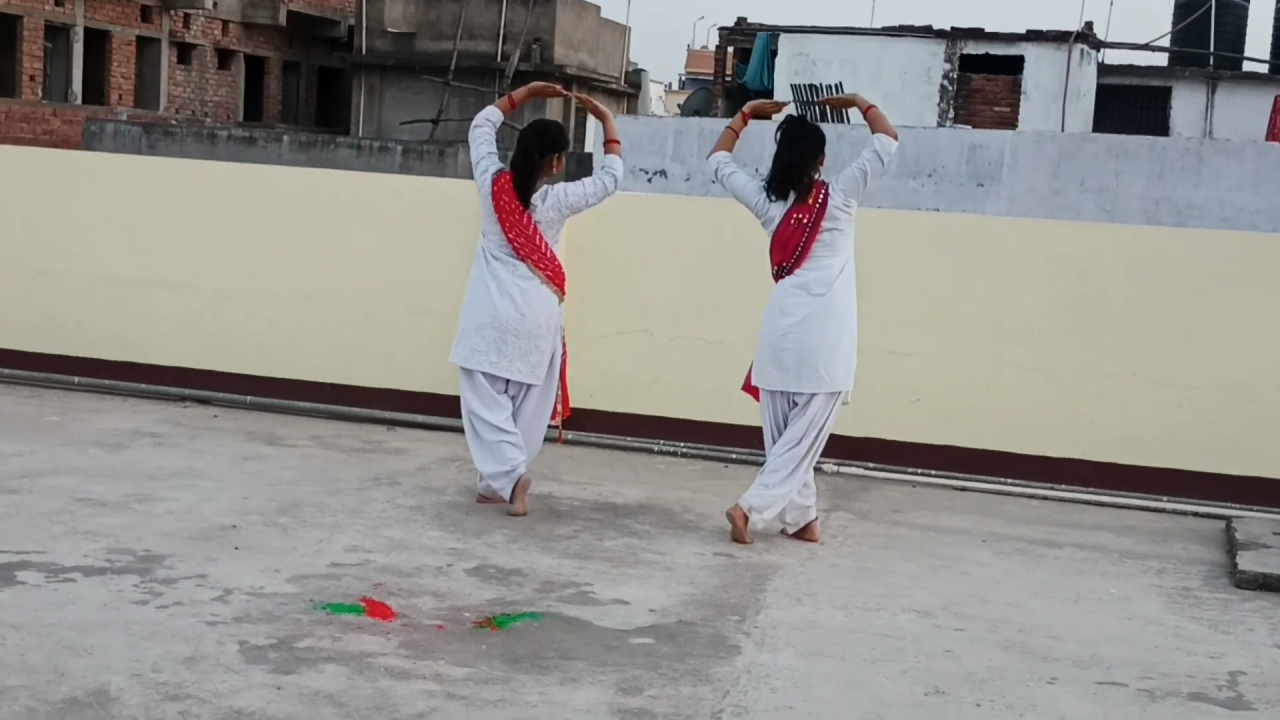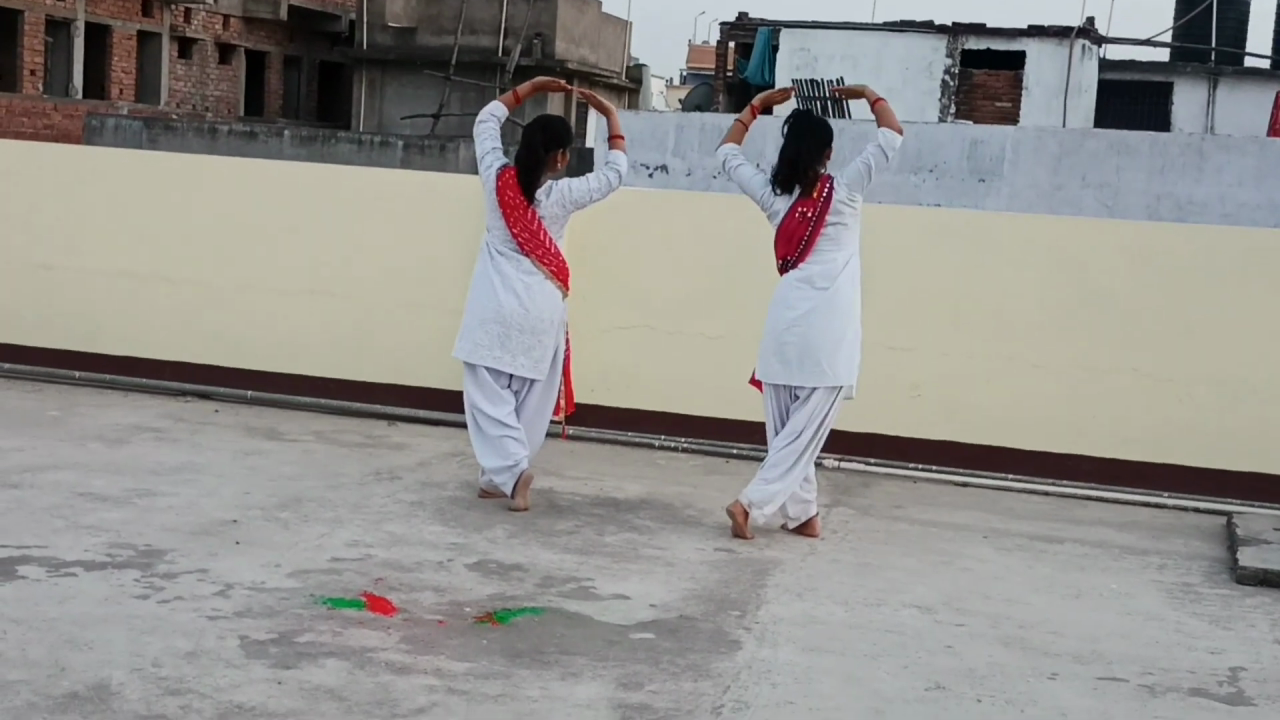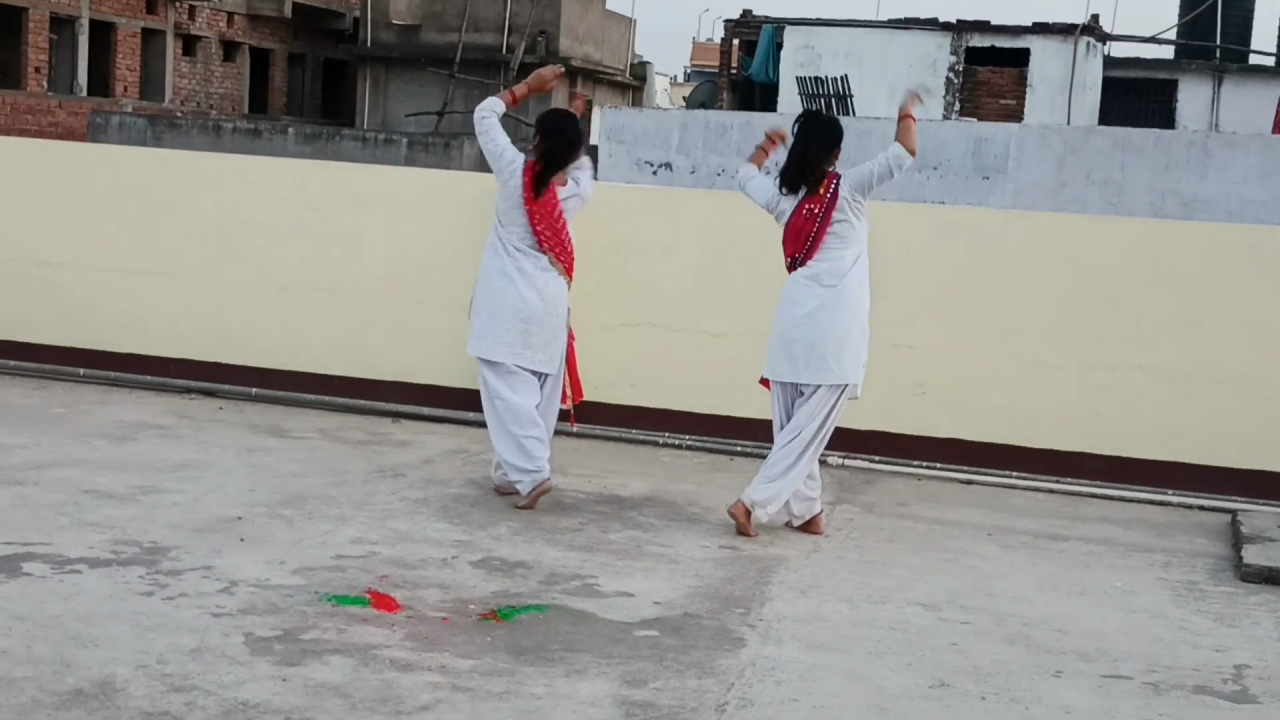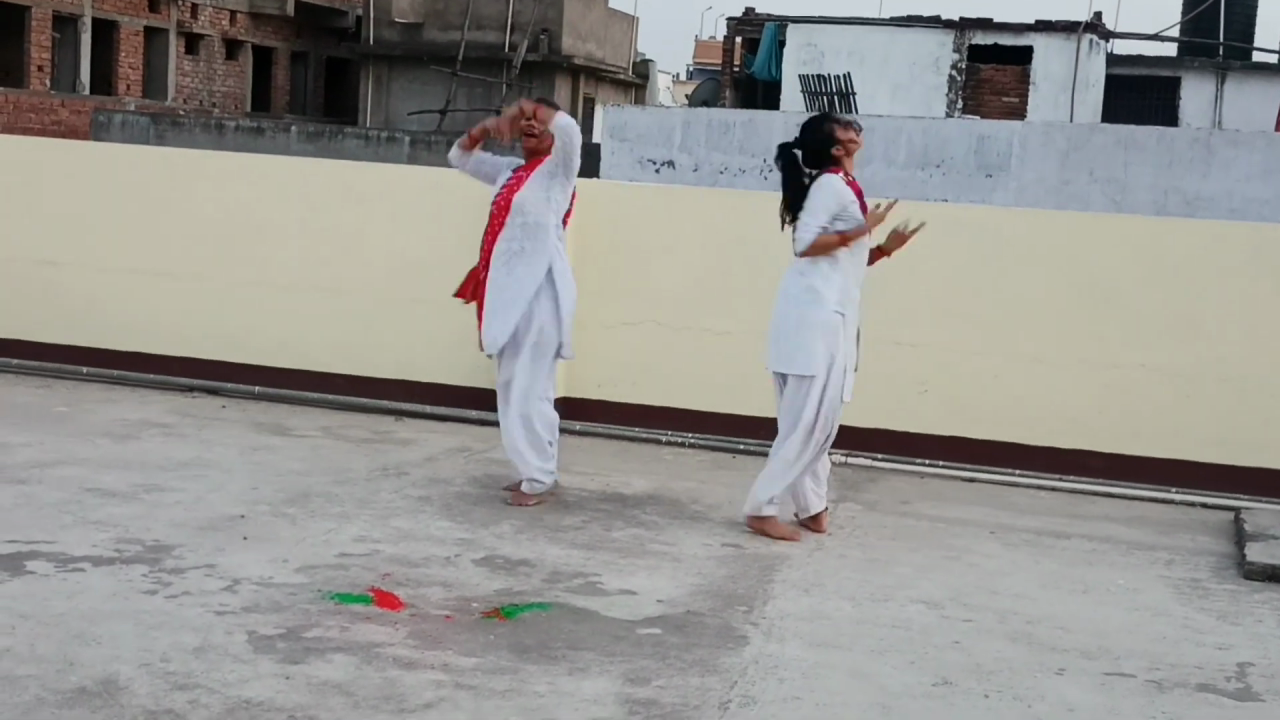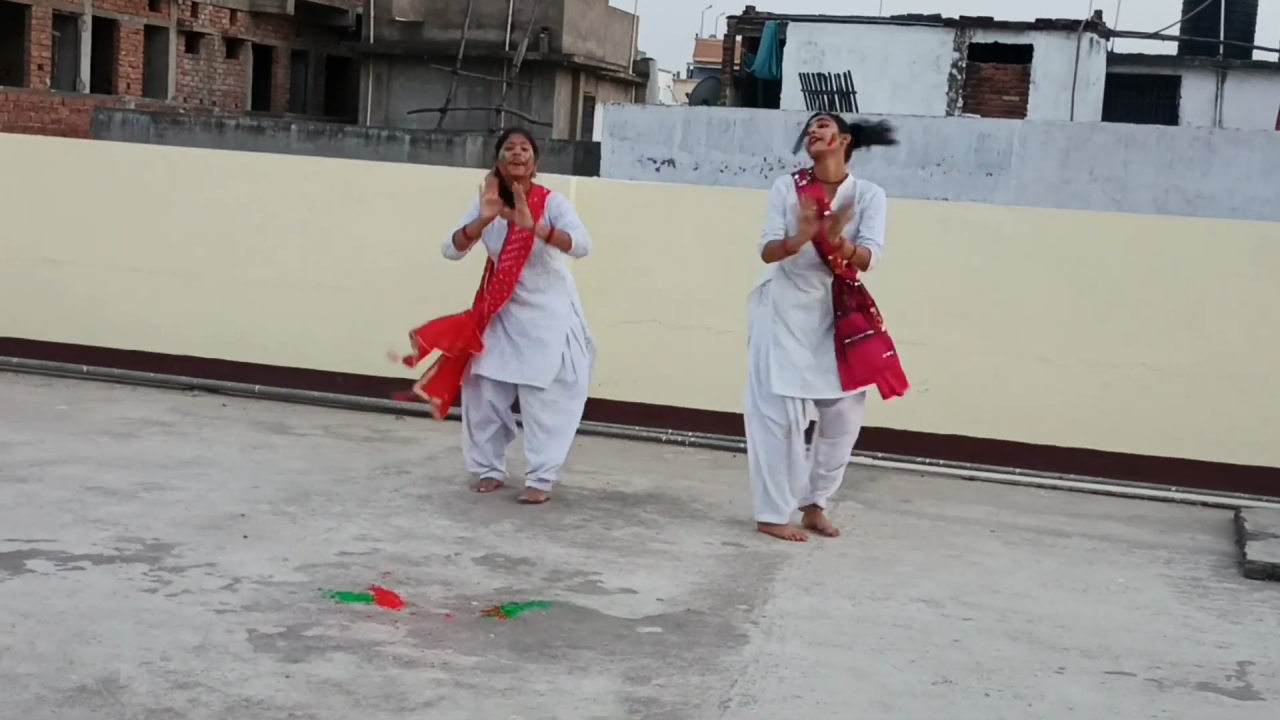
dt=0.3s
person 1, frame 1
left shoulder: (767, 201)
right shoulder: (840, 197)
left elbow: (719, 160)
right elbow: (887, 140)
left wrist: (746, 113)
right wrist: (859, 102)
left hip: (783, 327)
right hip: (825, 332)
left knee: (784, 432)
right knee: (806, 432)
left ankle: (801, 517)
right ankle: (752, 506)
person 1, frame 2
left shoulder: (773, 195)
right shoulder: (844, 191)
left elbow: (727, 152)
right elbow: (892, 136)
left wrist: (759, 104)
right wrist: (868, 94)
left hip: (787, 320)
right hip: (828, 326)
left knee: (787, 427)
right knee: (806, 428)
left ankle: (801, 513)
right ankle: (752, 502)
person 1, frame 3
left shoulder: (782, 195)
right shoulder: (850, 189)
left elbow: (746, 173)
right elbow: (903, 154)
left wrist: (770, 141)
right wrist: (908, 111)
left hip: (795, 316)
right hip: (835, 324)
left knee: (794, 423)
right knee: (810, 425)
left ankle: (805, 510)
right ankle: (754, 502)
person 1, frame 4
left shoulder: (847, 190)
right shoulder: (829, 185)
right elbow: (807, 244)
left wrist: (890, 244)
right wrist: (862, 229)
left hip: (827, 315)
right hip: (816, 314)
left knee: (816, 417)
right knee: (808, 419)
left ankle: (811, 506)
right ankle: (763, 507)
person 1, frame 5
left shoulder: (868, 194)
right shoulder: (788, 188)
left elbow: (864, 258)
right elbow: (768, 251)
left wrist: (835, 239)
right wrist: (801, 237)
left hip: (834, 317)
right hip: (782, 312)
left knee: (843, 414)
right knee: (777, 414)
left ankle: (813, 501)
right ankle: (773, 513)
person 2, frame 1
left shoulder: (492, 183)
right shoulder: (559, 200)
left elbow: (481, 125)
right elbow: (610, 176)
left wrist: (525, 93)
right wrist: (606, 120)
left hip: (491, 312)
right hip: (537, 315)
left knee: (485, 398)
right knee: (528, 405)
left ankle: (506, 475)
right ankle: (501, 480)
person 2, frame 2
left shoulder: (497, 178)
right shoulder: (564, 196)
left elbow: (486, 120)
right elbow: (614, 172)
left wrist: (530, 87)
right wrist: (610, 115)
left hip: (495, 307)
right hip: (542, 311)
left knee: (488, 393)
right knee: (531, 401)
left ankle: (509, 471)
right ankle: (501, 475)
person 2, frame 3
left shoulder: (514, 170)
right shoulder: (574, 189)
left elbow: (485, 116)
right elbow: (583, 171)
left wrist: (528, 86)
right wrist: (575, 121)
left hip: (508, 302)
right hip: (549, 303)
left knee: (509, 388)
right knee: (539, 394)
left ankle: (530, 471)
right ankle: (515, 471)
person 2, frame 4
left shoulder: (559, 167)
right shoulder: (508, 168)
left elbow: (569, 128)
right elbow: (459, 158)
left wrist: (524, 113)
right wrist: (484, 130)
left hip: (541, 287)
right hip: (508, 290)
left knee: (528, 386)
right knee: (517, 384)
left ankle: (538, 478)
right ankle: (538, 466)
person 2, frame 5
left shoulder: (553, 204)
right shoulder: (486, 207)
left elbow: (582, 245)
right elbow: (451, 249)
left wrist: (535, 228)
right wrist: (483, 221)
left hip: (549, 317)
right hip: (504, 316)
left knee: (545, 402)
right knee: (482, 394)
left ankle: (541, 477)
right ankle: (489, 468)
